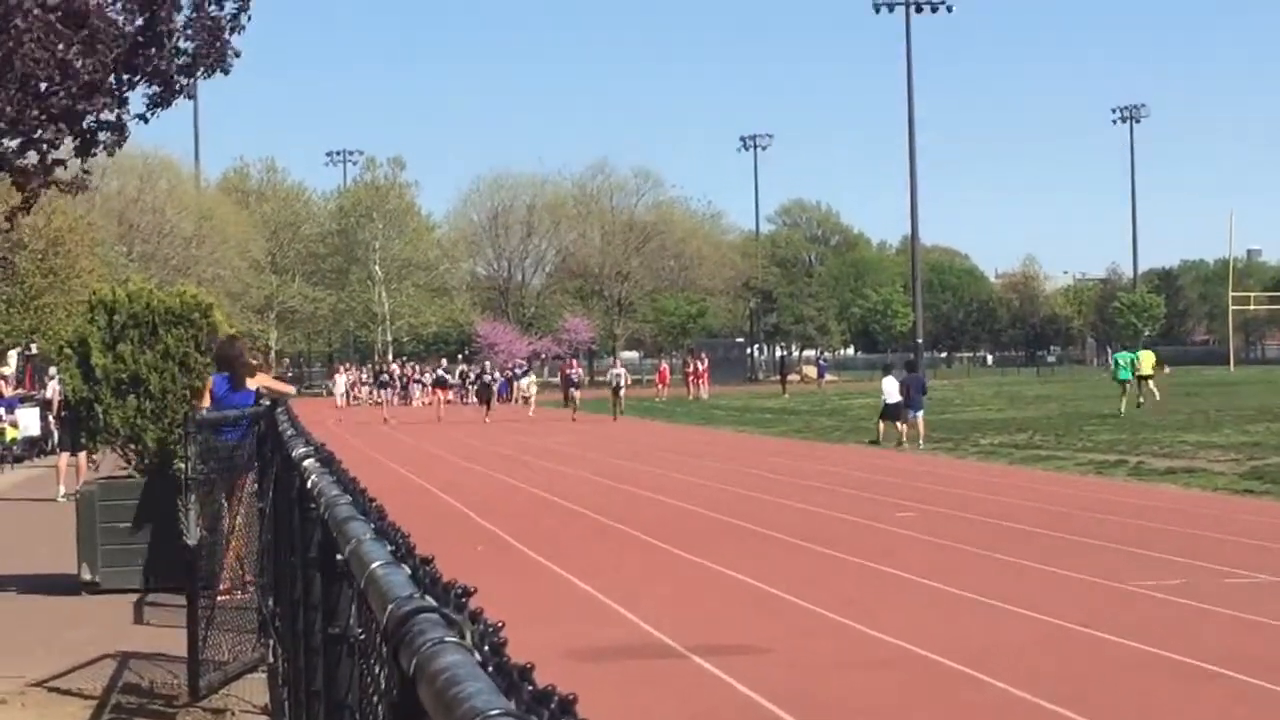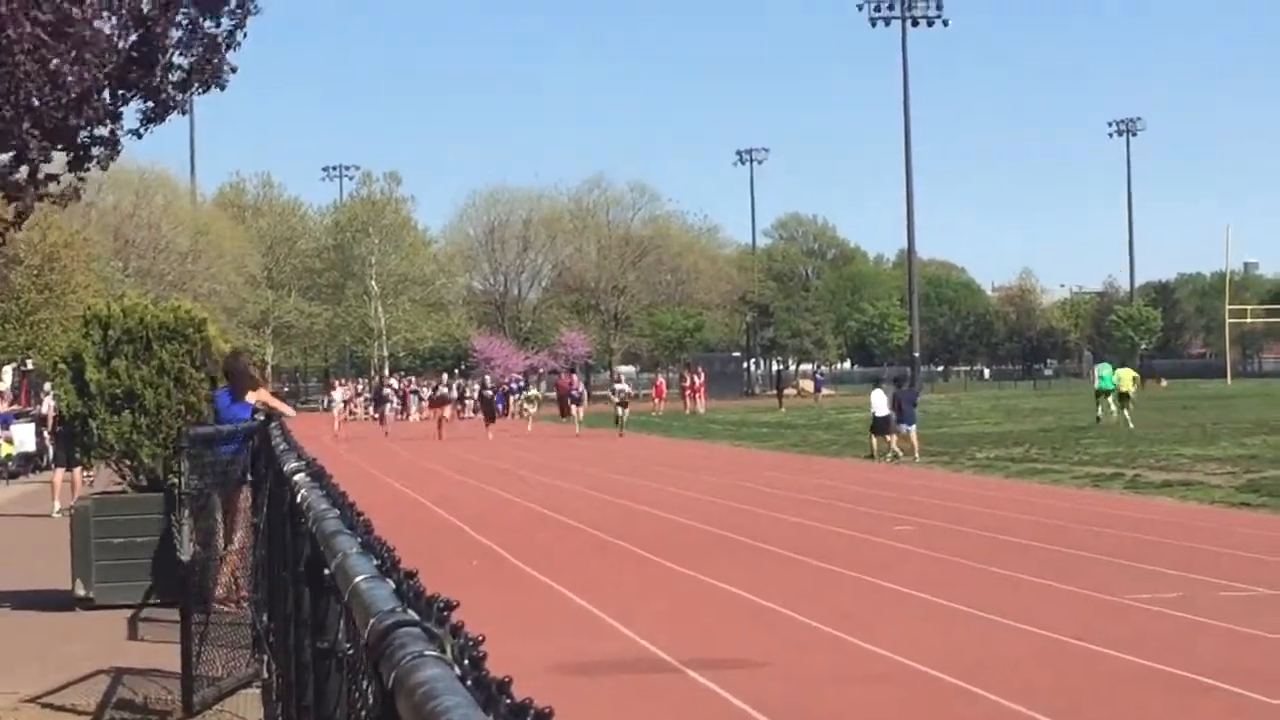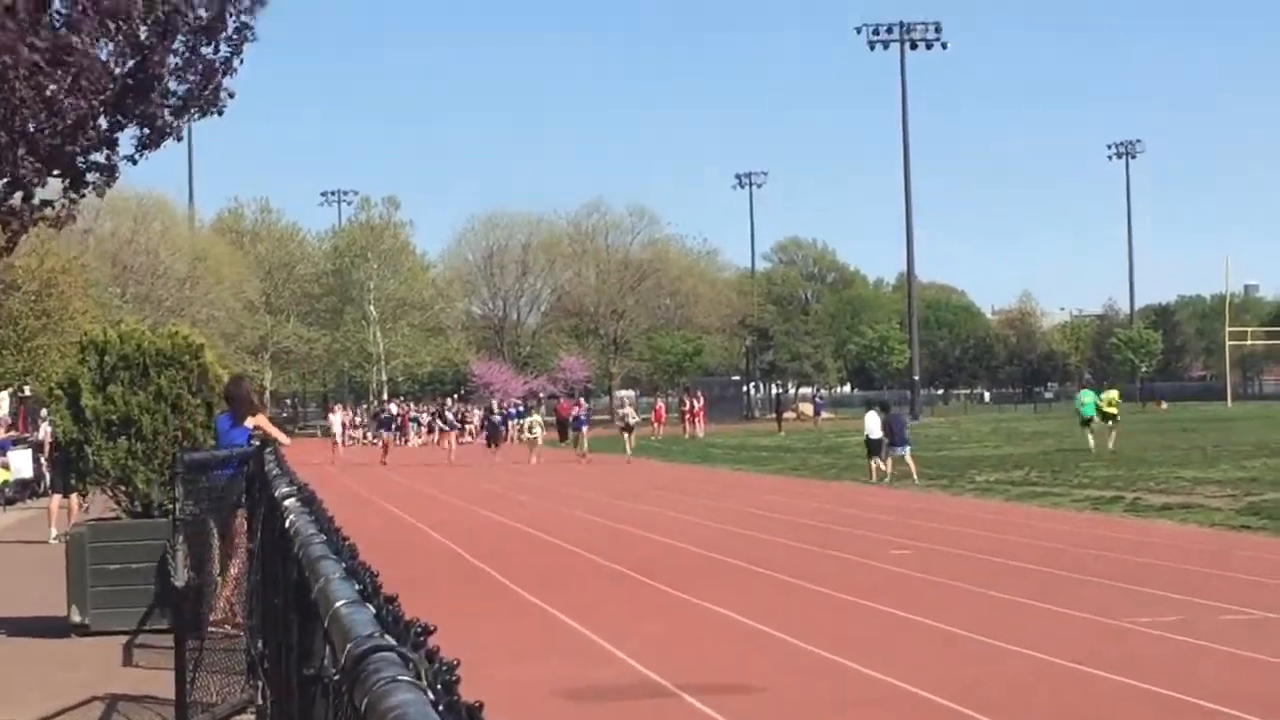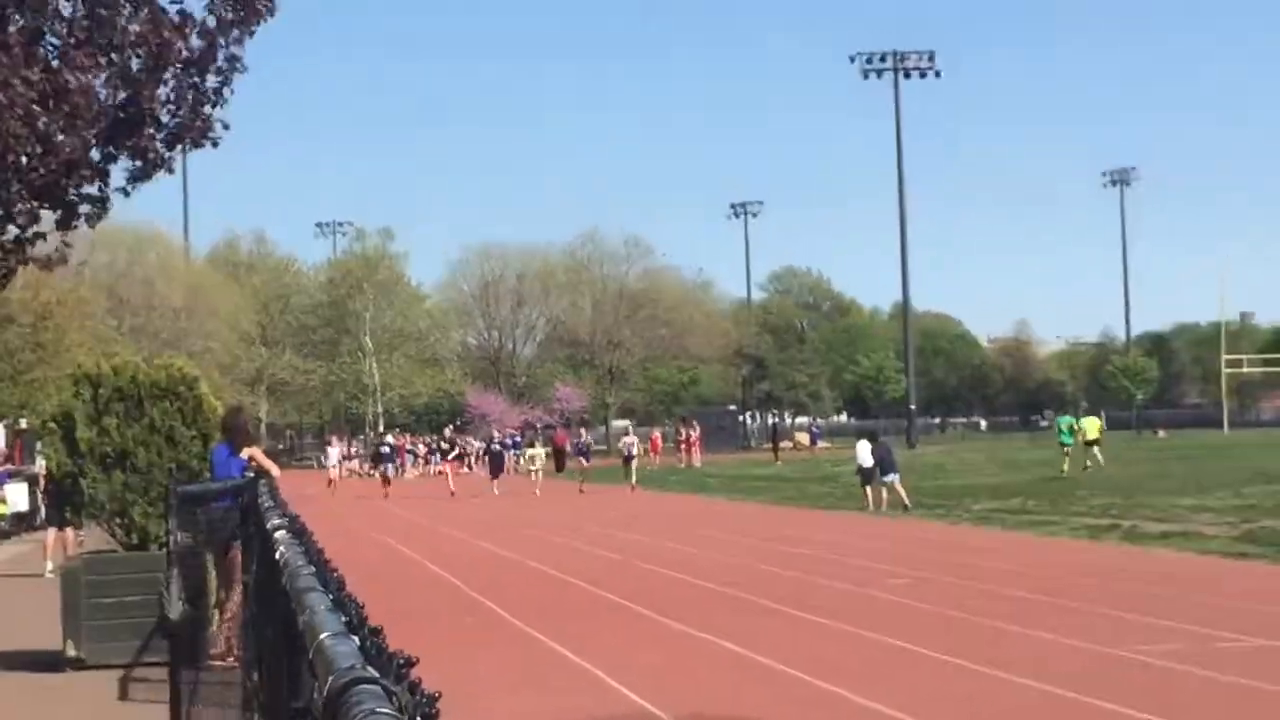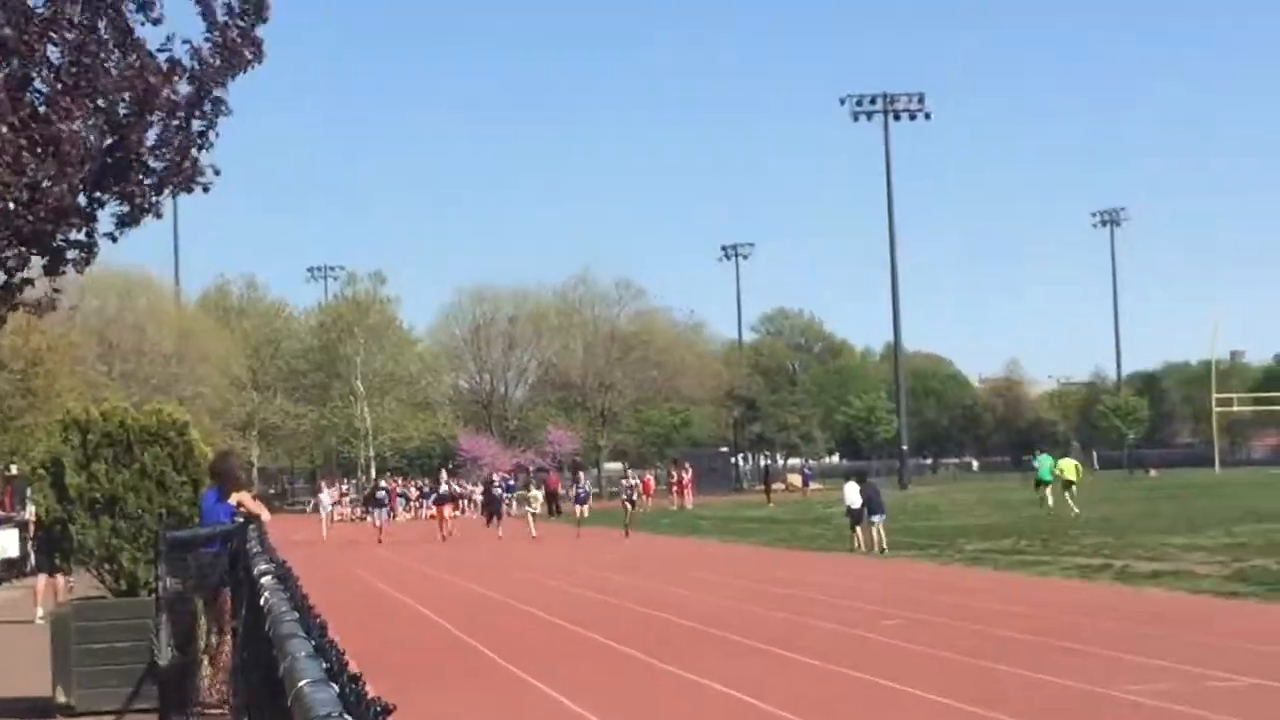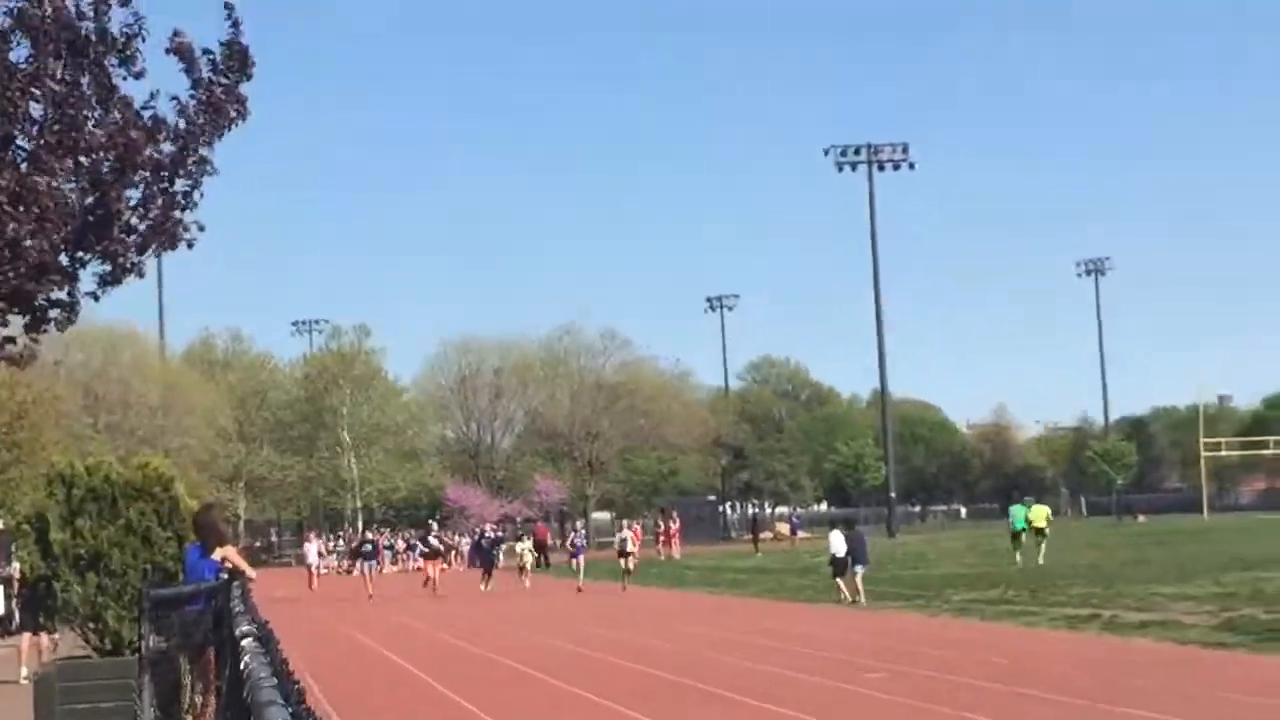
dt=0.2s
person 1, frame 1
left shoulder: (213, 381)
right shoulder: (253, 378)
left elbow: (203, 414)
right elbow: (290, 390)
right wrist: (266, 390)
left hip: (221, 449)
right hip: (244, 449)
left knee: (235, 510)
right knee: (238, 513)
left ankle: (242, 575)
right ankle: (226, 581)
person 1, frame 2
left shoulder: (219, 395)
right shoulder: (255, 393)
right elbow: (290, 412)
right wrist: (266, 407)
right hip: (242, 463)
left knee: (230, 526)
right knee: (240, 528)
left ankle: (238, 589)
right ankle: (222, 590)
person 1, frame 3
left shoulder: (220, 419)
right shoulder: (253, 417)
right elbow: (284, 441)
right wrist: (266, 435)
right hip: (239, 486)
left knee: (227, 551)
right knee: (239, 553)
left ankle: (232, 612)
right ankle: (220, 612)
person 1, frame 4
left shoulder: (216, 450)
right shoulder: (248, 449)
right elbow: (274, 472)
right wrist: (259, 466)
left hip: (214, 515)
right hip: (235, 516)
left knee: (223, 582)
right knee: (237, 584)
left ankle: (229, 644)
right ankle: (222, 646)
person 1, frame 5
left shoulder: (206, 495)
right shoulder: (238, 495)
right elbow: (264, 517)
right wrist: (261, 509)
left hip: (204, 560)
left knee: (212, 626)
right knee: (228, 630)
left ankle: (214, 688)
right ankle: (214, 694)
person 1, frame 6
left shoulder: (189, 550)
right shoulder: (224, 550)
right elbow: (251, 575)
right wrist: (236, 564)
left knee: (197, 682)
right knee: (212, 687)
